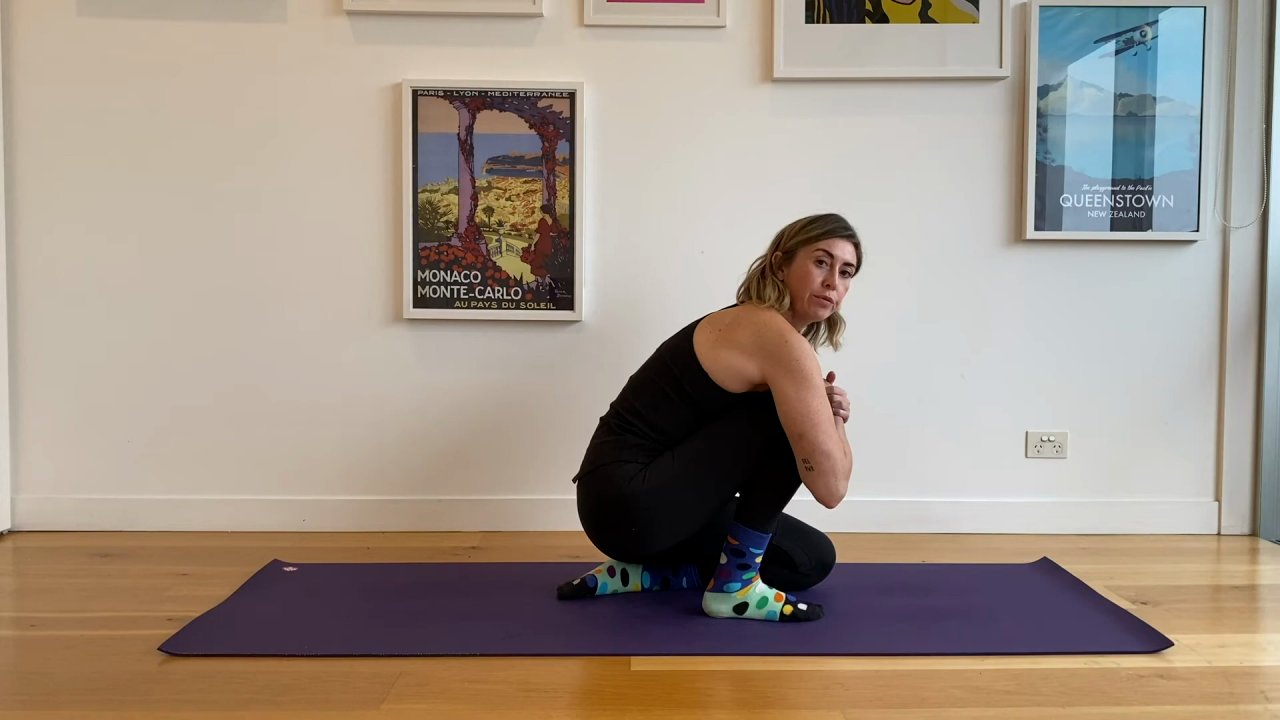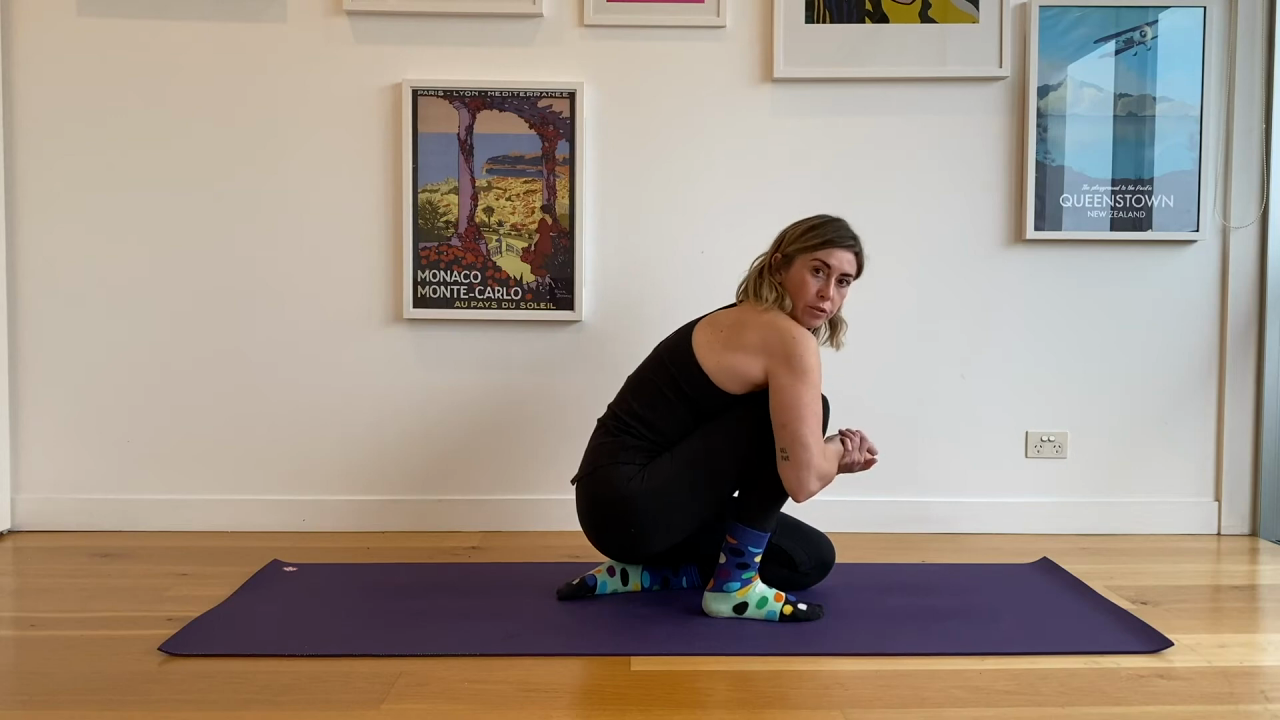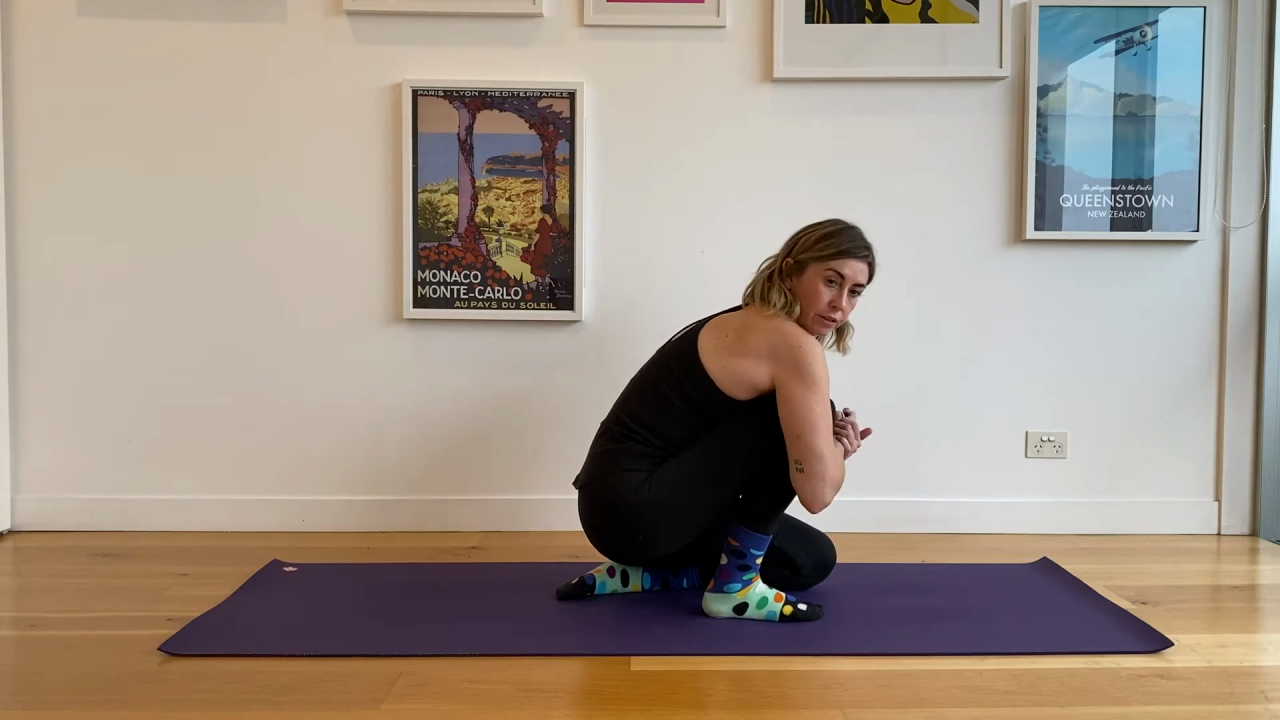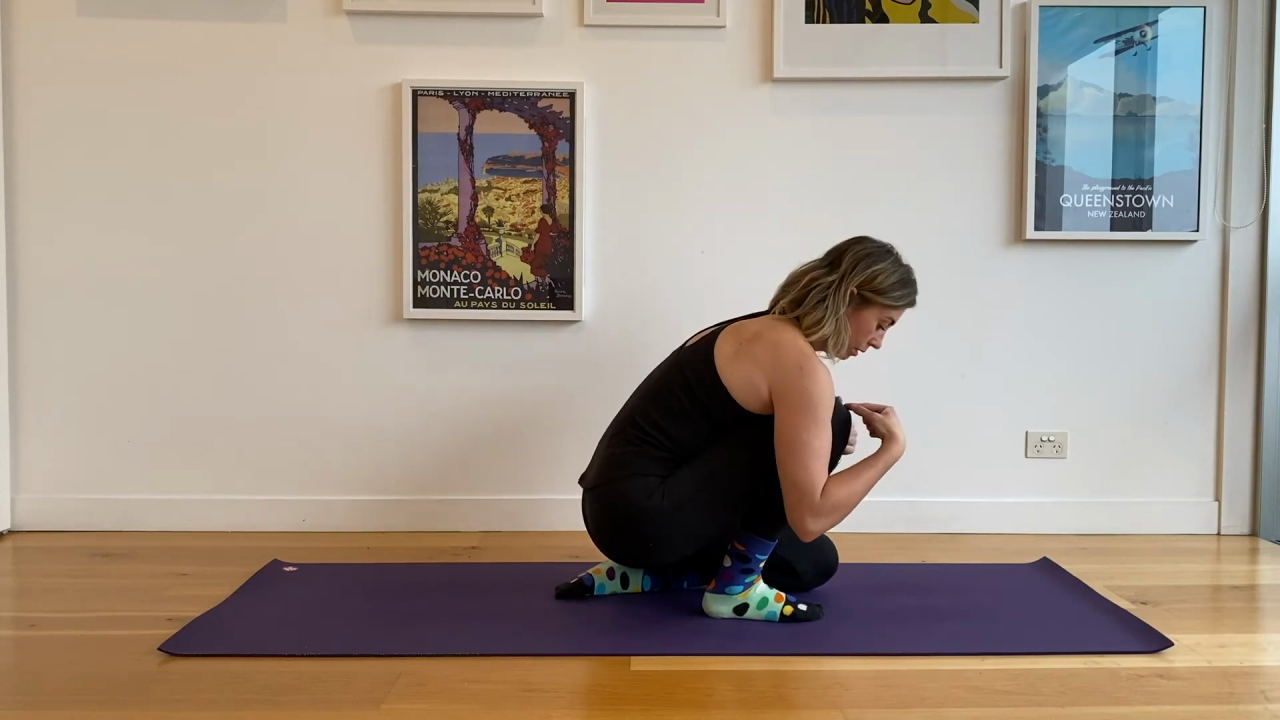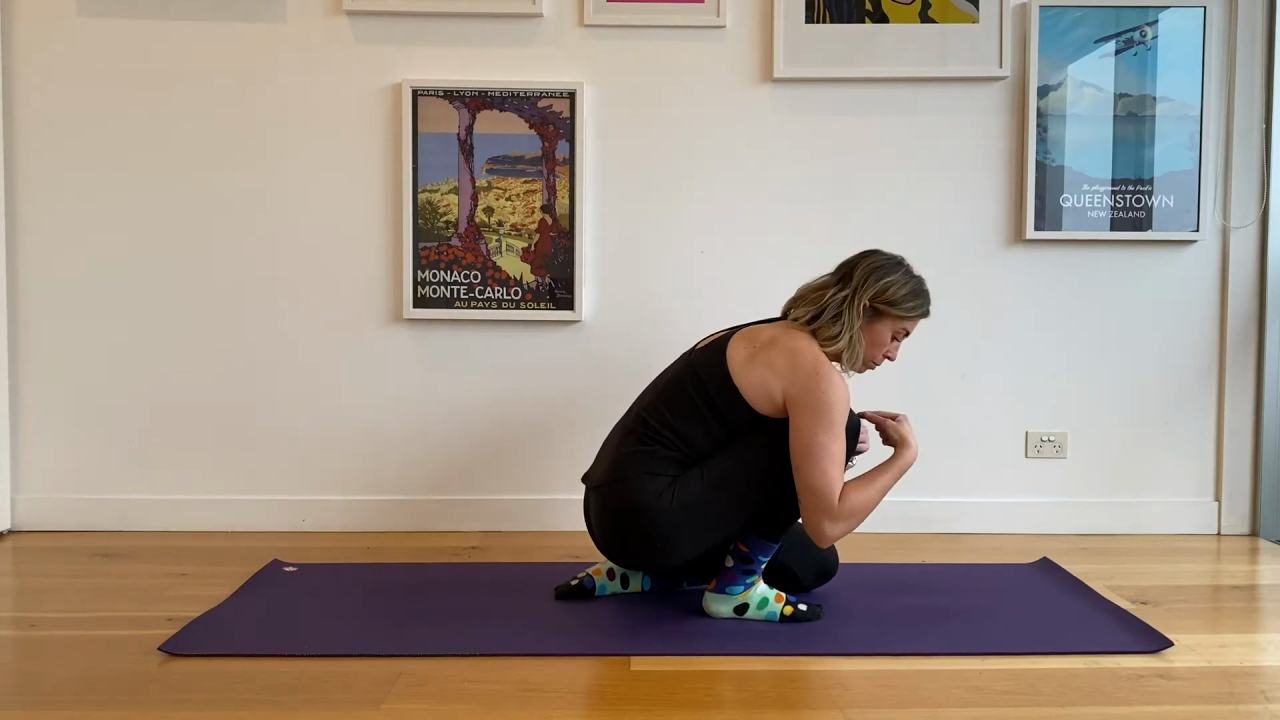
dt=1s
person 1, frame 1
left shoulder: (754, 325)
right shoulder: (783, 342)
right elbow: (830, 486)
left wrist: (825, 413)
right wrist: (834, 420)
left hip: (641, 497)
right hip: (629, 502)
left knee: (811, 559)
right knee: (787, 421)
left ankle: (637, 575)
right ankle: (734, 587)
person 1, frame 2
left shoulder: (748, 323)
right shoulder: (789, 339)
left elbow: (790, 458)
right elbow: (803, 481)
left wrist: (834, 456)
right wrist: (837, 449)
left hip: (639, 496)
right hip: (628, 502)
left knee: (810, 559)
right knee: (793, 414)
left ankle: (637, 575)
right ankle: (734, 586)
person 1, frame 3
left shoulder: (752, 326)
right shoulder: (795, 345)
right elbow: (817, 491)
left wrist: (831, 445)
right wrist: (838, 448)
left hip: (635, 500)
right hip: (632, 508)
left knee: (812, 559)
right knee: (803, 416)
left ankle: (638, 576)
right ankle: (735, 586)
person 1, frame 4
left shoulder: (764, 332)
right shoulder: (801, 365)
right elbow: (809, 516)
left wrist: (823, 443)
right wrist: (893, 447)
left hip: (627, 502)
right hip: (640, 515)
left knee: (814, 563)
right knee: (833, 422)
left ankle: (638, 576)
right ankle: (735, 586)
person 1, frame 5
left shoulder: (773, 339)
right shoulder: (816, 374)
right elbow: (826, 522)
left wrist: (833, 456)
right wrist: (905, 453)
left hip: (625, 505)
right hip: (647, 515)
left knee: (813, 566)
right knee: (843, 428)
left ankle: (637, 575)
right ankle: (736, 586)
